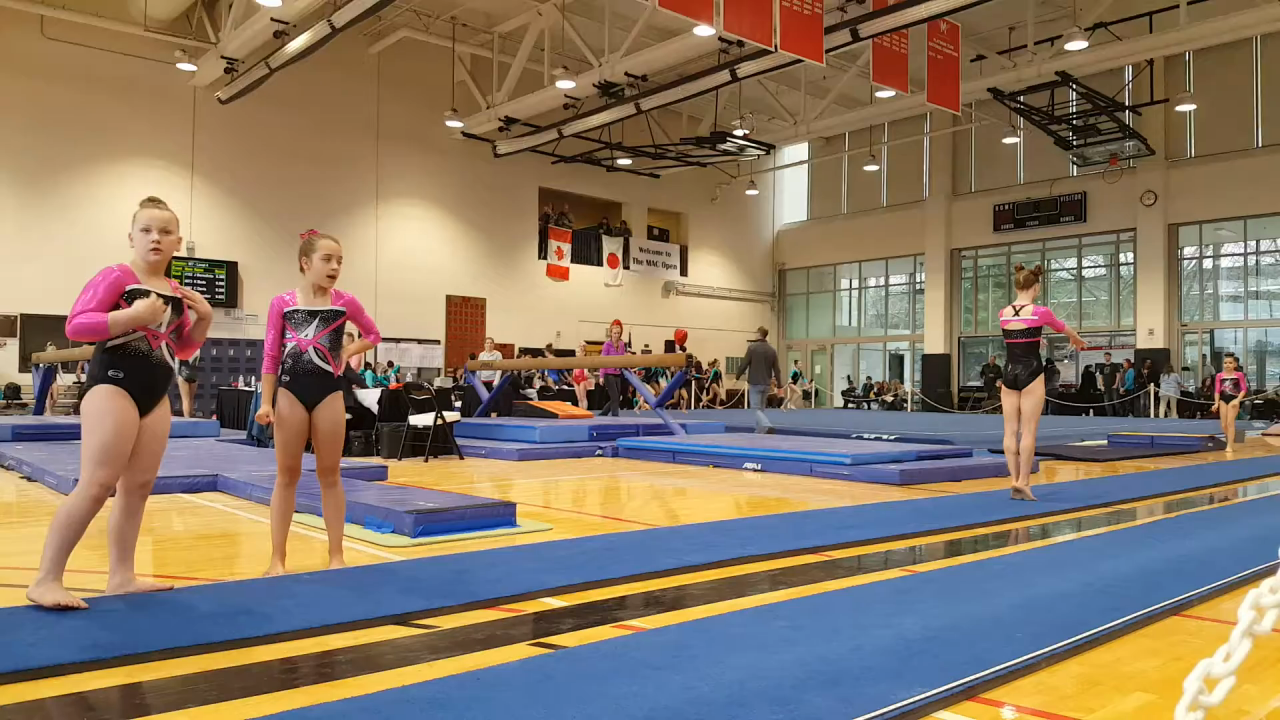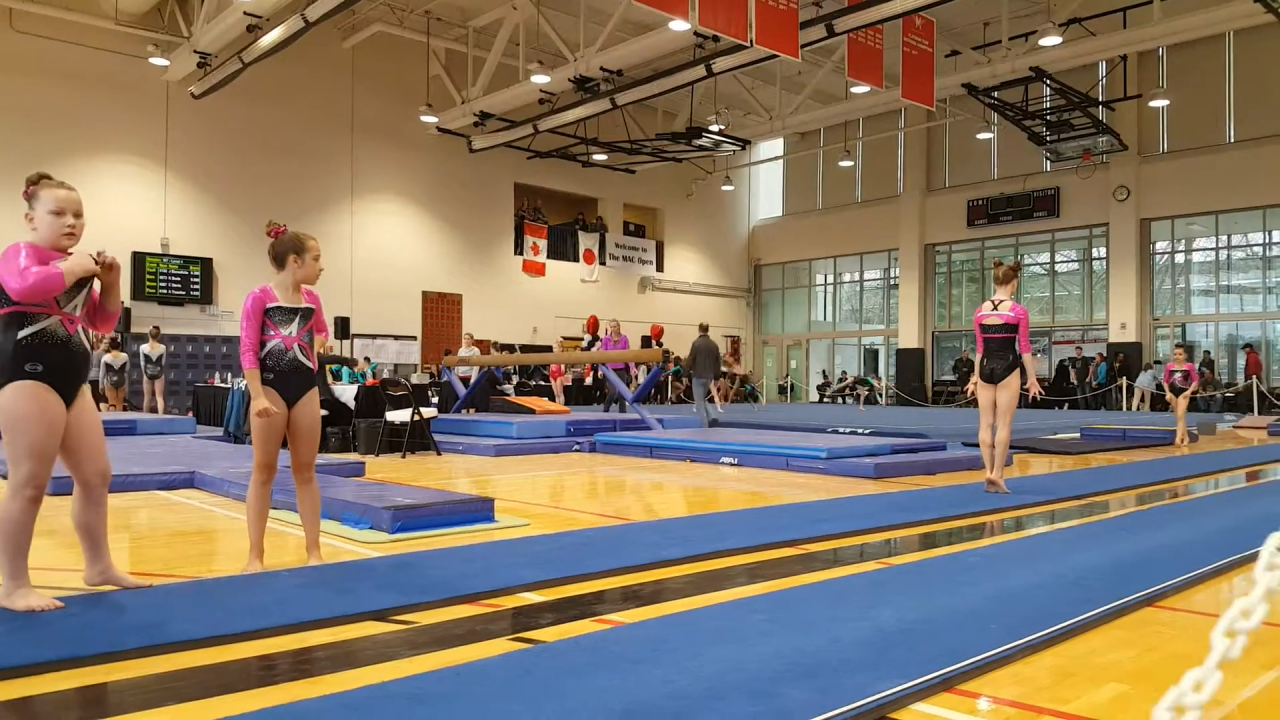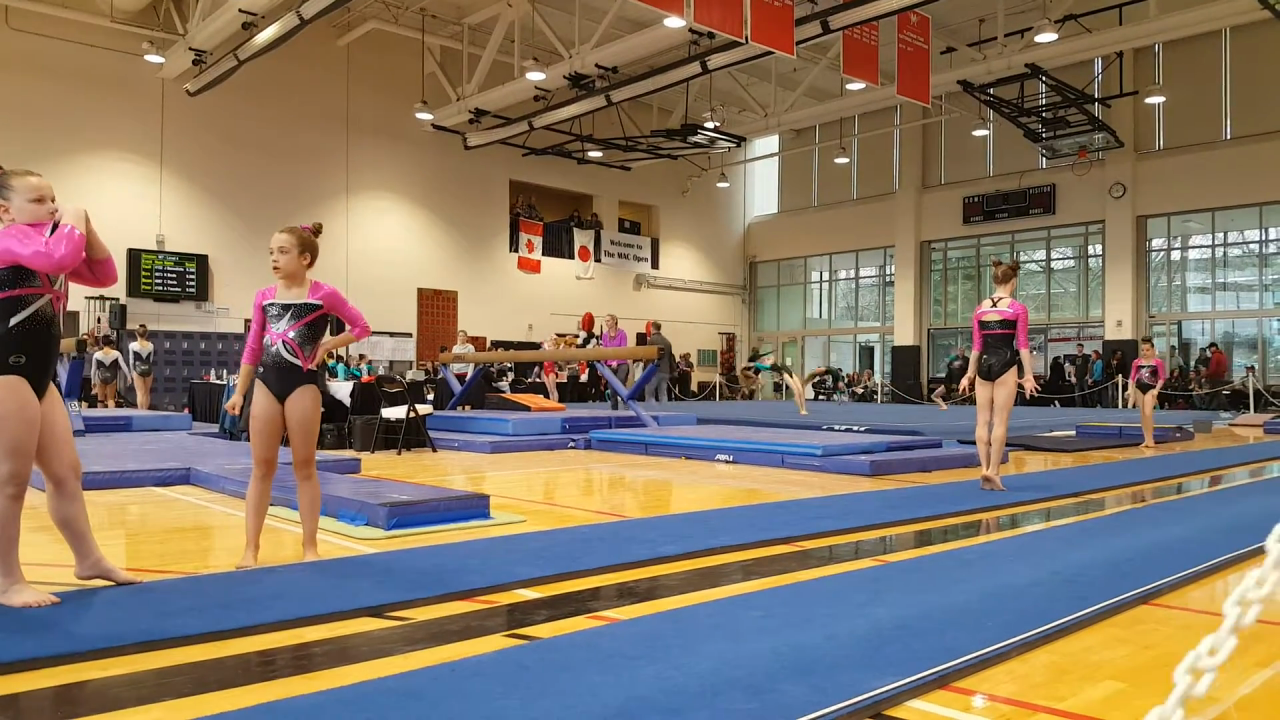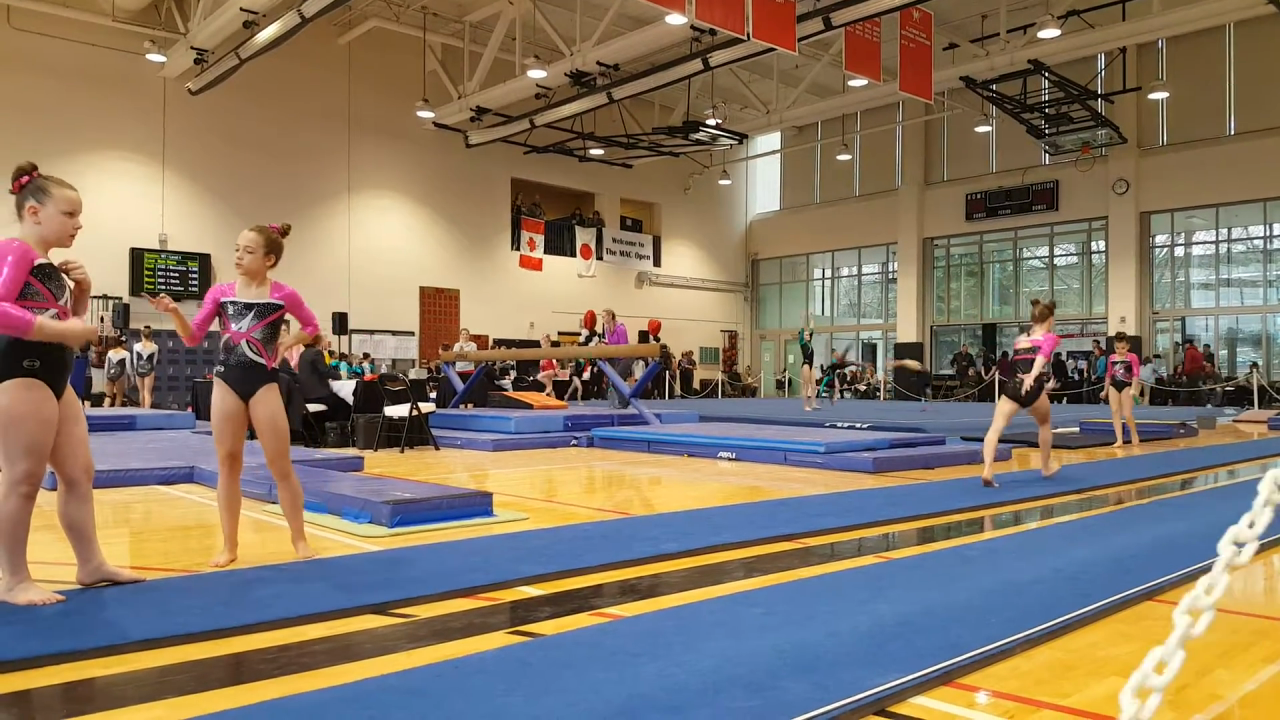
dt=0.7s
person 1, frame 1
left shoulder: (177, 293)
right shoulder: (114, 277)
left elbow: (184, 350)
right elbow: (76, 326)
left wrist: (203, 319)
right wrist: (135, 316)
left hip: (155, 396)
right hip: (112, 388)
left knee: (138, 488)
right knee: (96, 485)
left ankle: (121, 576)
right ankle: (46, 580)
person 1, frame 2
left shoulder: (76, 269)
left elbow: (102, 324)
left wrist: (110, 281)
right wrist: (74, 267)
left hip: (73, 384)
left knee: (96, 477)
left ankle: (99, 566)
person 1, frame 3
left shoulder: (47, 240)
left elbow: (103, 274)
right elbow: (62, 257)
left wrist: (85, 229)
right wrist: (73, 222)
left hip: (37, 374)
left knee: (66, 472)
left ankle: (89, 558)
person 1, frame 4
left shoulder: (47, 263)
left elbow: (69, 319)
left wrist: (82, 290)
right wrist: (62, 330)
left hip: (53, 378)
left knee: (79, 473)
left ankle: (91, 564)
person 2, frame 1
left shoulder: (345, 302)
right shoulder: (282, 303)
left elbow: (373, 335)
right elbow: (270, 356)
left wrist: (347, 354)
right wrist: (265, 402)
left hip: (330, 392)
right hip: (291, 391)
left knee: (330, 475)
right knee: (287, 474)
left ankle: (336, 555)
right ankle: (277, 558)
person 2, frame 2
left shoulder: (312, 299)
right shoulder: (259, 298)
right elbow: (248, 351)
left wrist: (313, 352)
right wrist: (257, 396)
left hip: (306, 388)
right hip: (271, 387)
left knee: (305, 471)
right knee: (264, 471)
left ankle: (314, 551)
right ankle: (255, 555)
person 2, frame 3
left shoulder: (324, 295)
right shoulder: (263, 297)
left elbow: (361, 327)
right elbow: (252, 348)
left wrist: (326, 347)
right wrist: (239, 392)
left hip: (302, 383)
right hip: (266, 382)
left knee: (304, 467)
right knee: (262, 467)
left ankle: (310, 546)
right ankle: (252, 549)
person 2, frame 4
left shoulder: (284, 295)
right shoulder: (221, 293)
left elbow: (312, 327)
right elbow: (193, 337)
left wrist: (285, 344)
right wrist: (174, 312)
left hip: (264, 382)
right hip: (227, 381)
left knee: (281, 465)
right knee: (229, 464)
left ankle: (299, 538)
right ankle: (229, 544)
person 3, frame 1
left shoulder: (1003, 314)
right shoulder: (1040, 312)
right elbow: (1060, 327)
right wrist: (1076, 339)
left hip: (1010, 373)
right hip: (1031, 373)
left knee: (1011, 431)
right knee: (1028, 432)
left ankle: (1015, 482)
right ankle: (1023, 482)
person 3, frame 2
left shoulder: (980, 311)
right shoulder: (1018, 311)
left elbow: (980, 347)
right elbow: (1024, 347)
left wrist: (976, 376)
right wrist: (1032, 378)
left hip: (986, 368)
right hip: (1007, 368)
left knee: (986, 424)
right knee: (1003, 424)
left ankle: (989, 474)
right ankle: (997, 474)
person 3, frame 3
left shoulder: (980, 308)
right shoulder: (1018, 308)
left elbow: (977, 344)
right elbow: (1023, 343)
left wrist: (970, 374)
right wrist: (1028, 375)
left hip: (985, 364)
right hip: (1005, 364)
left knee: (983, 421)
right knee: (1000, 422)
left ankle: (985, 471)
right ankle: (992, 472)
person 3, frame 4
left shoulder: (1019, 339)
right shoulder: (1050, 338)
right elbow: (1042, 356)
right wrist: (1033, 375)
left hip: (1011, 387)
right hip: (1031, 387)
left knee: (995, 429)
right knee: (1045, 424)
left ankle: (987, 470)
right ankle: (1046, 466)
